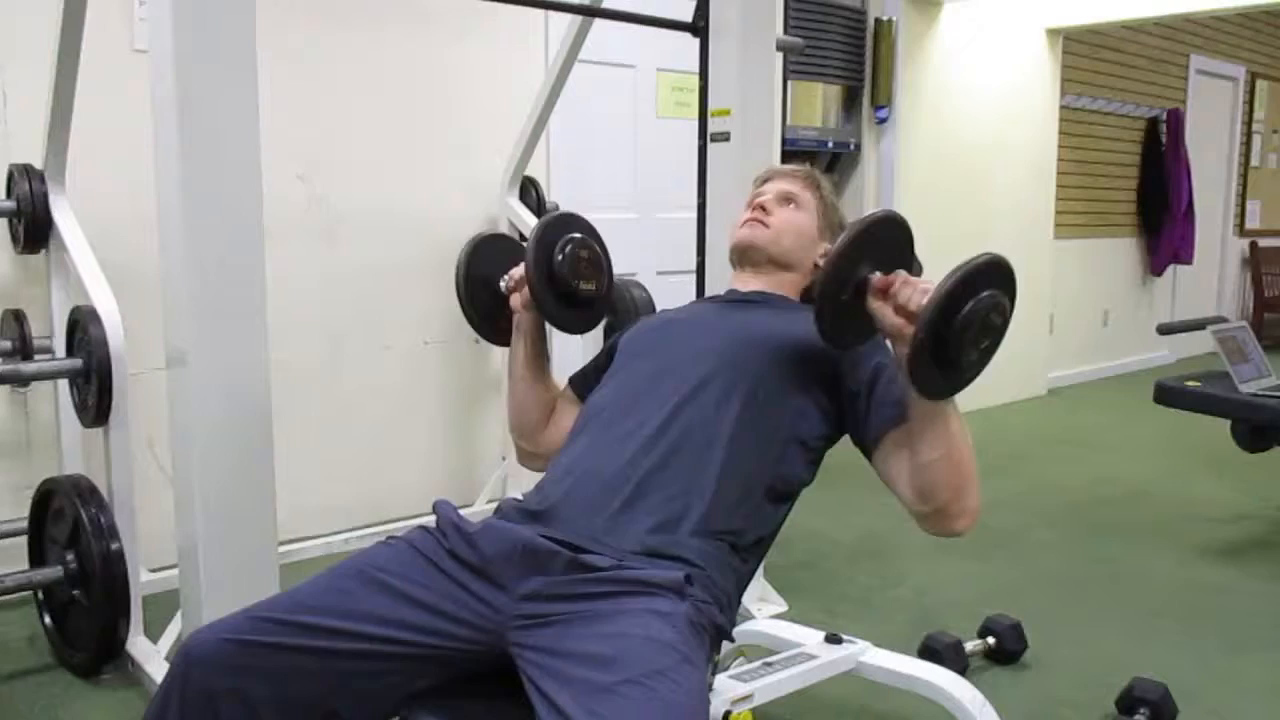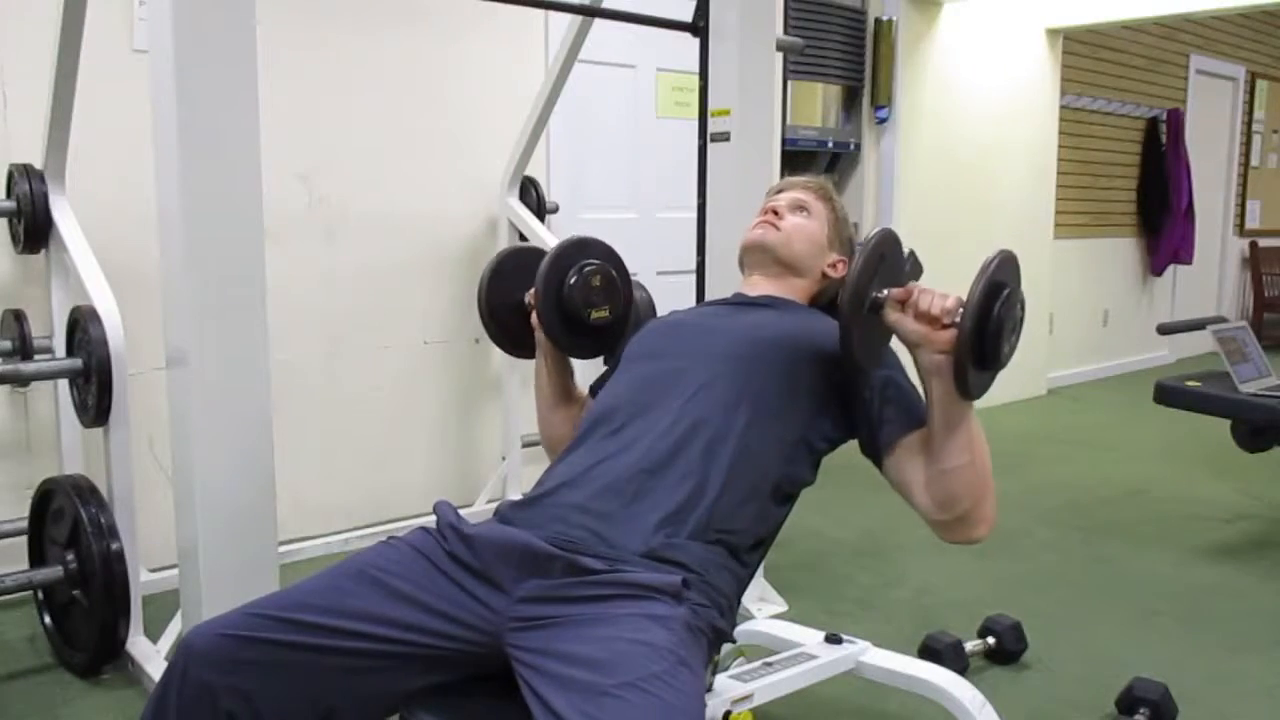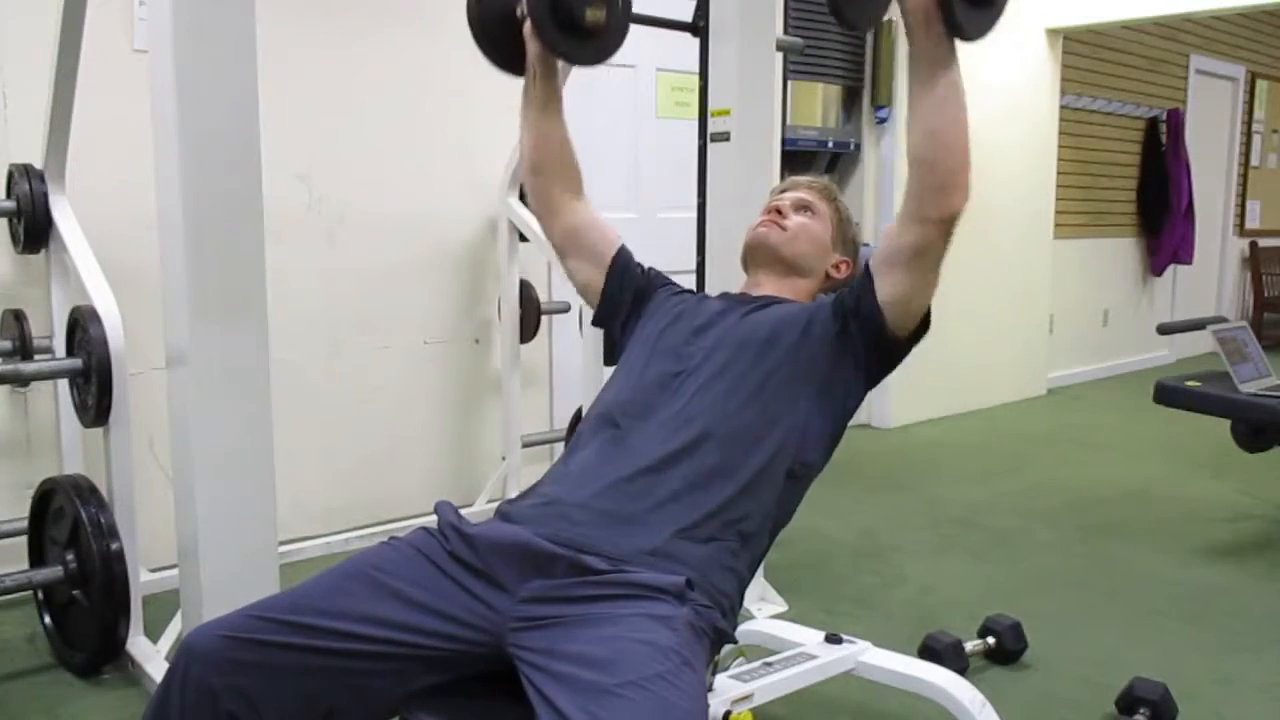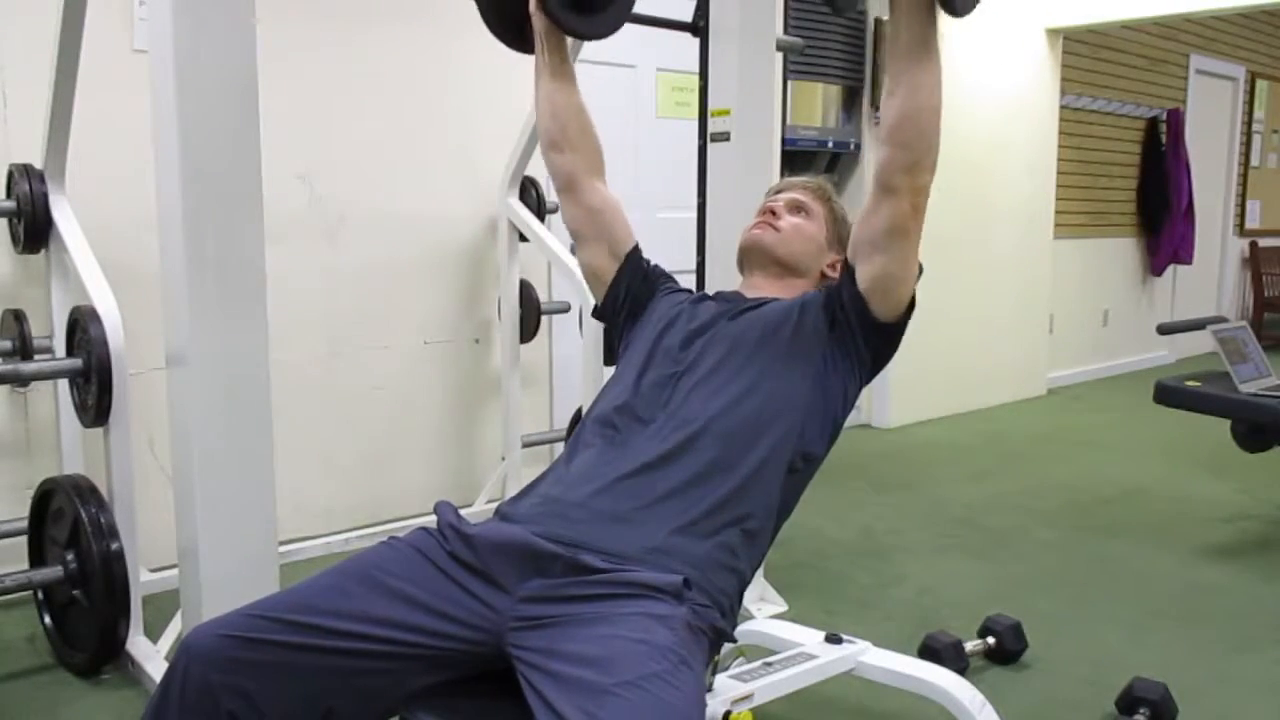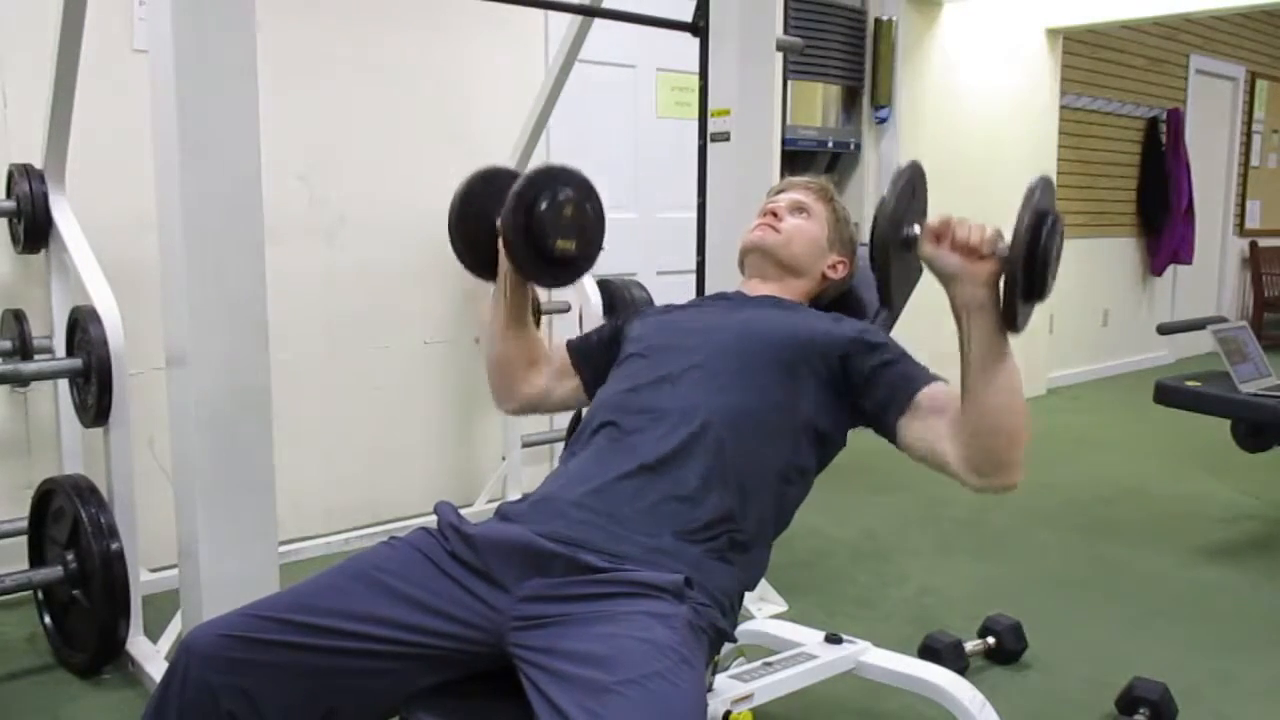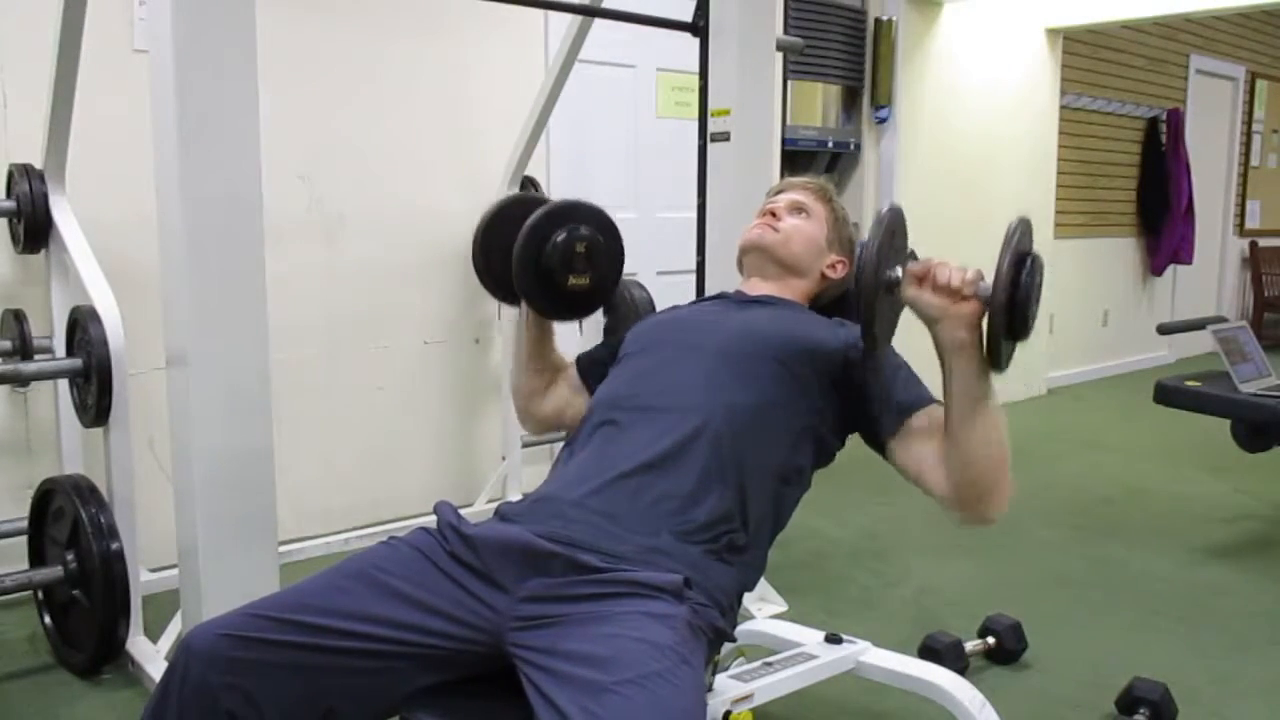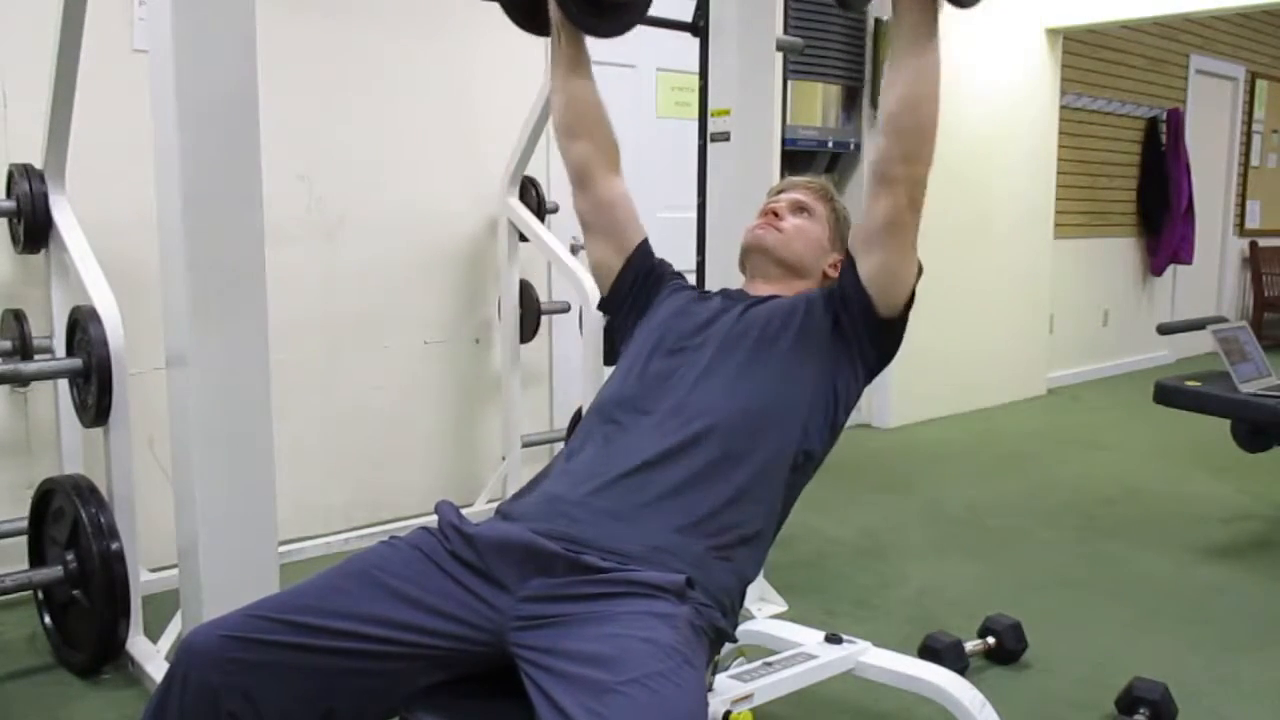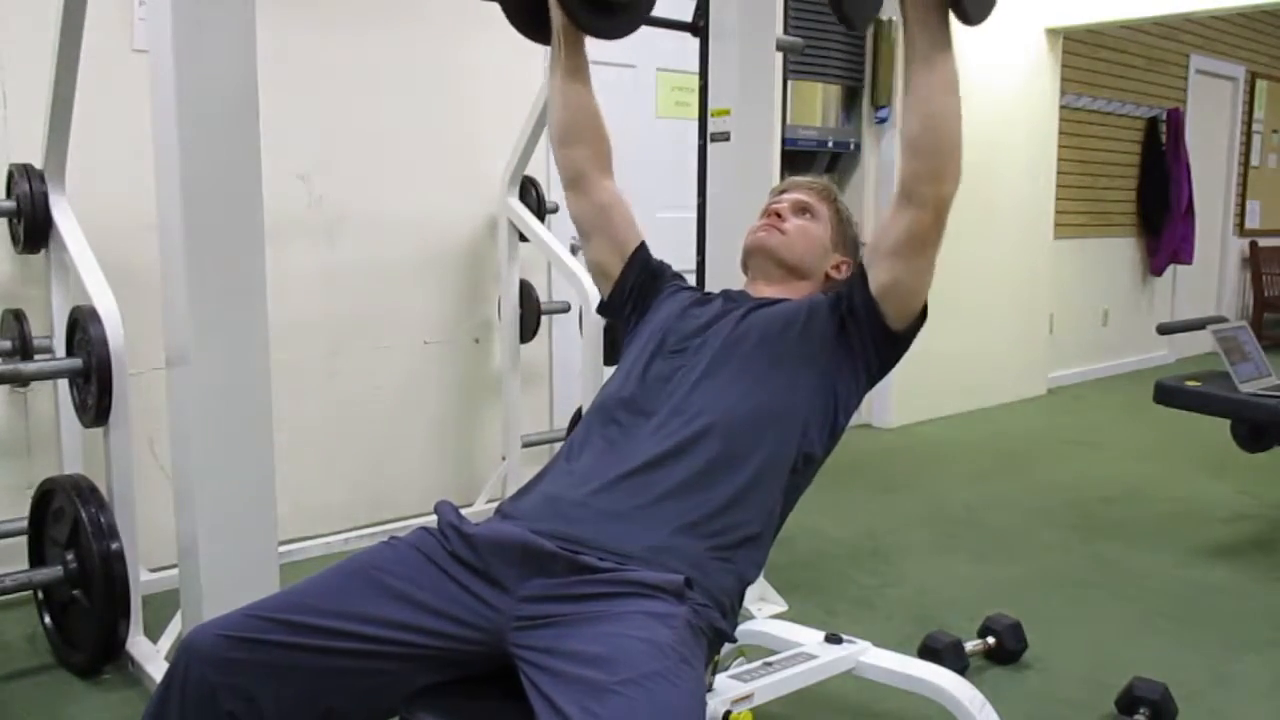
dt=0.7s
person 1, frame 1
left shoulder: (837, 346)
right shoulder: (651, 326)
left elbow: (946, 509)
right elbow: (536, 442)
right wrist: (528, 325)
left hip: (646, 593)
right hip: (497, 550)
person 1, frame 2
left shoulder: (840, 348)
right shoulder: (662, 327)
left elbow: (961, 516)
left wrist: (943, 370)
right wrist: (552, 345)
left hip: (645, 593)
right hip: (496, 550)
person 1, frame 3
left shoulder: (838, 339)
right shoulder: (655, 307)
left elbow: (932, 208)
right elbow: (554, 199)
left hip: (643, 598)
right hip: (496, 549)
person 1, frame 4
left shoulder: (832, 334)
right shoulder: (659, 308)
left elbow: (901, 187)
right elbow: (577, 176)
left hip: (644, 597)
right hip: (497, 549)
person 1, frame 5
left shoulder: (840, 345)
right shoulder: (654, 322)
left elbow: (990, 464)
right elbow: (516, 384)
left wrist: (974, 304)
right wrist: (515, 263)
left hip: (645, 596)
right hip: (496, 551)
person 1, frame 6
left shoulder: (841, 349)
right shoulder: (661, 323)
left elbow: (976, 498)
right elbow: (541, 407)
left wrist: (960, 347)
right wrist: (537, 300)
left hip: (646, 595)
right hip: (496, 550)
person 1, frame 7
left shoulder: (837, 334)
right shoulder: (661, 304)
left elbow: (898, 180)
right elbow: (591, 167)
left hip: (645, 594)
right hip: (495, 548)
person 1, frame 8
left shoulder: (837, 336)
right shoulder: (664, 305)
left elbow: (922, 203)
right elbow: (586, 179)
left hip: (645, 593)
right hip: (500, 547)
